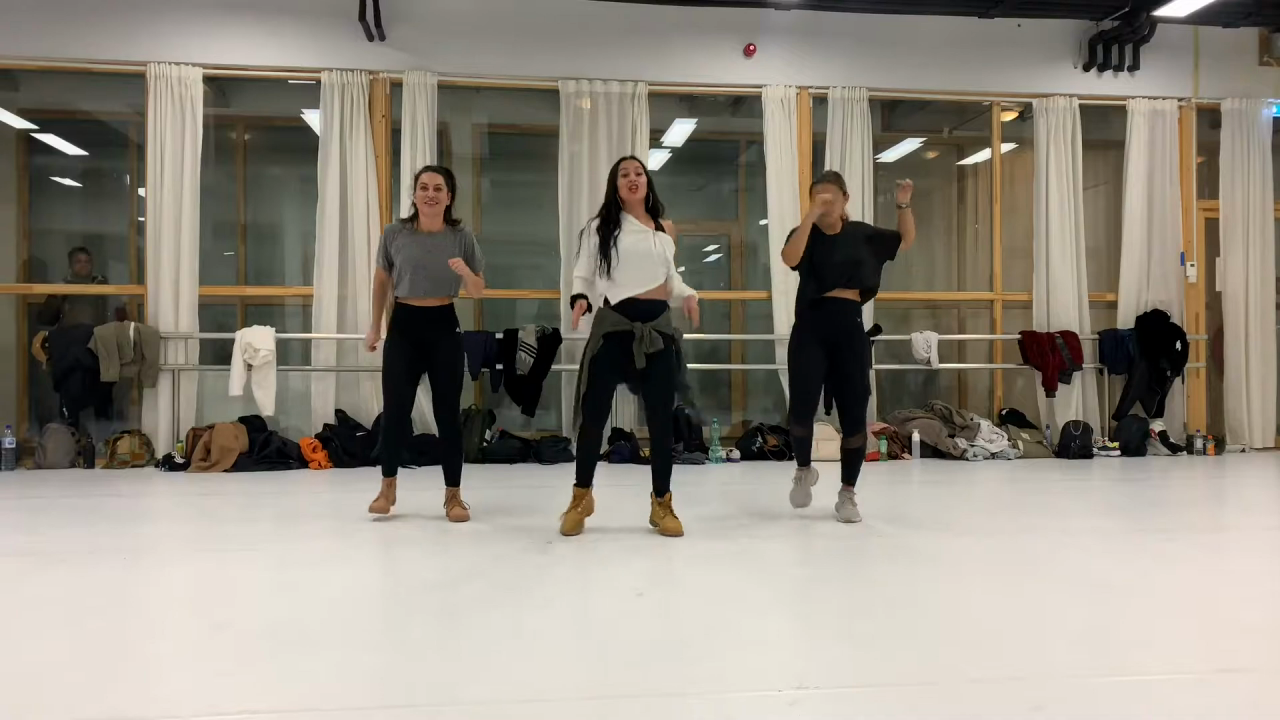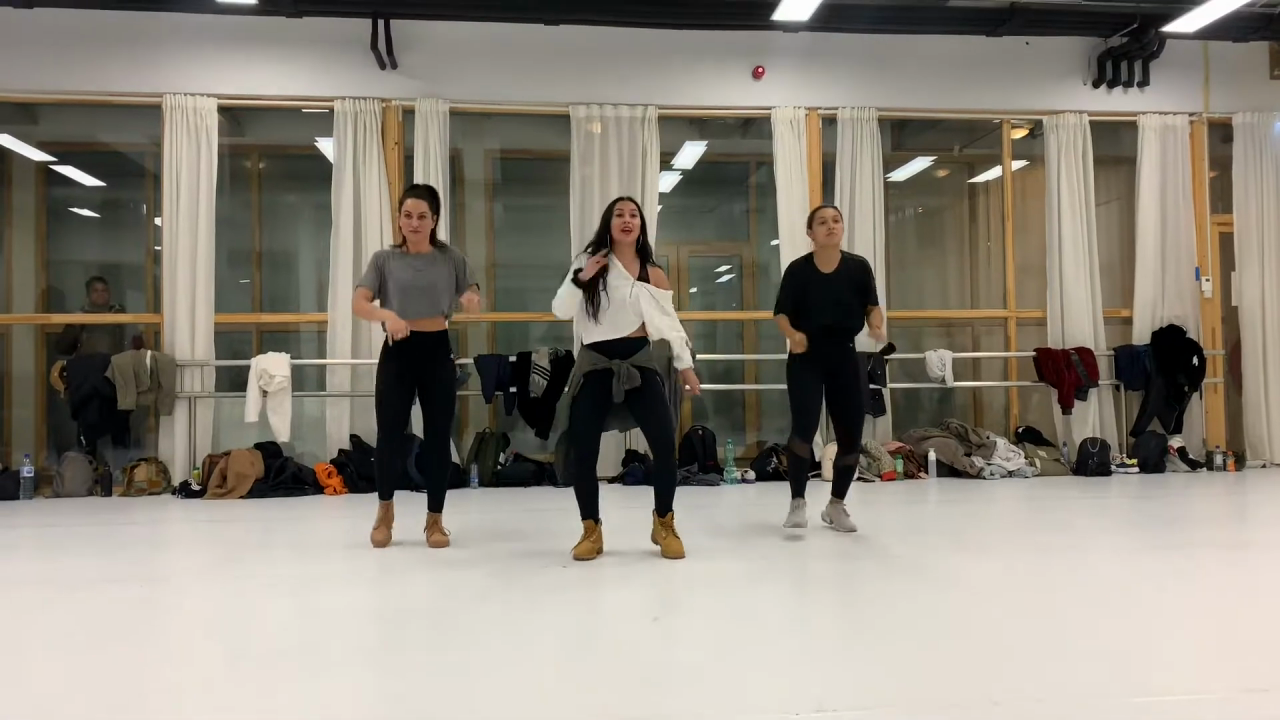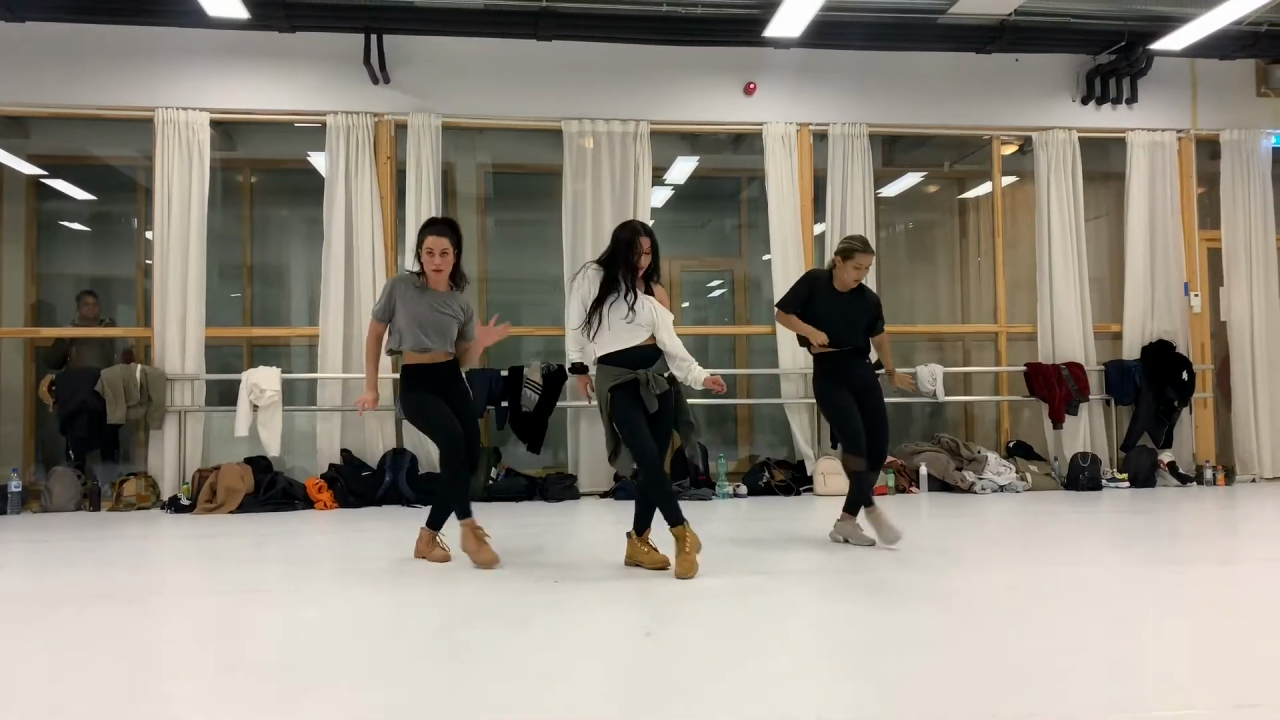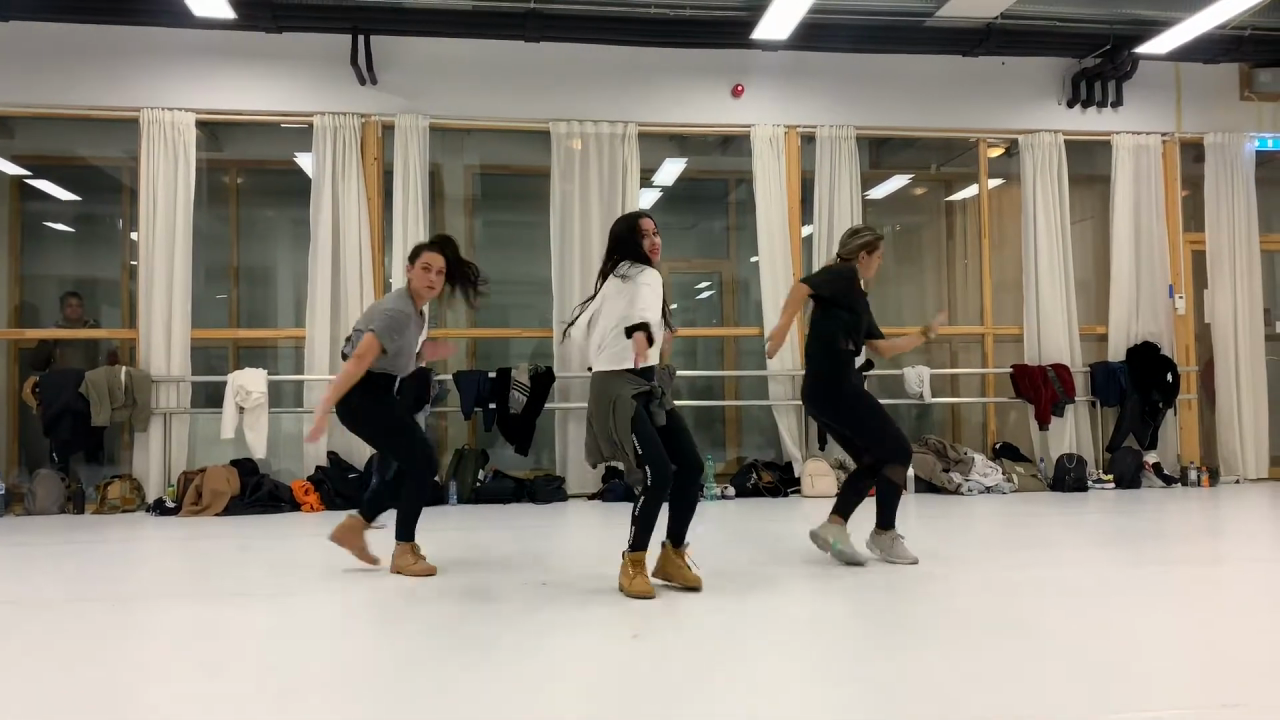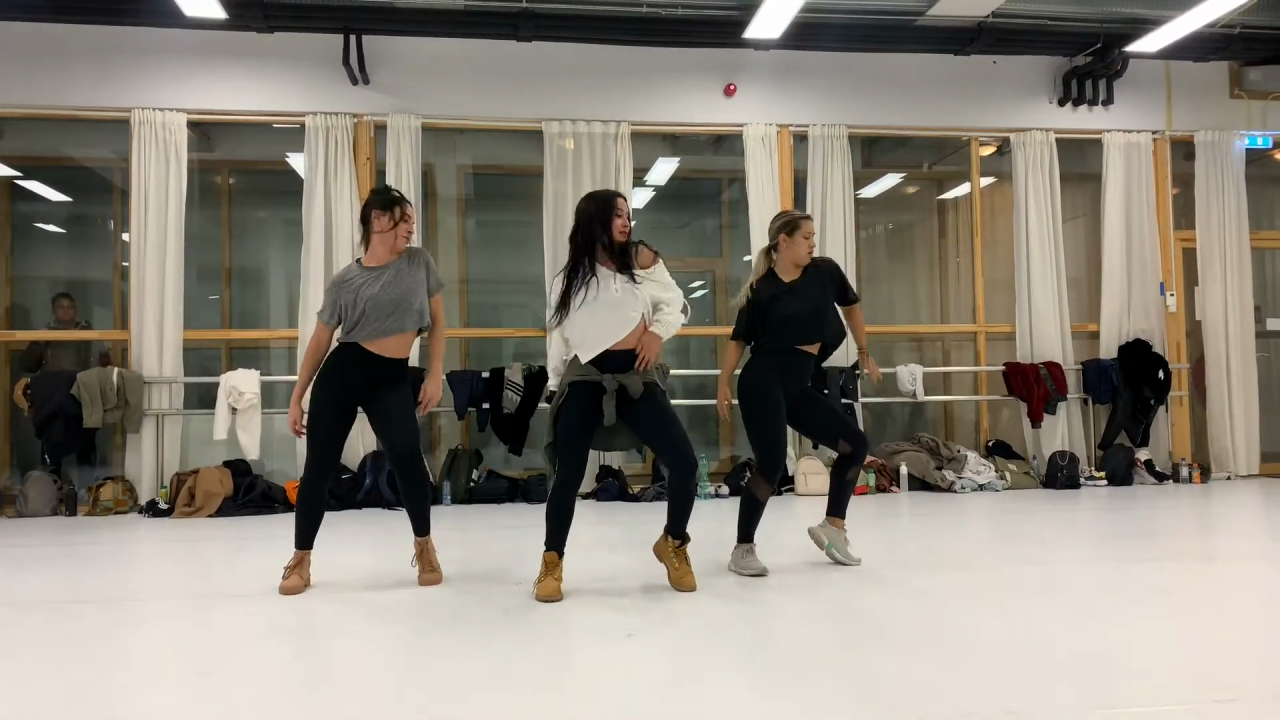
dt=1s
person 1, frame 1
left shoulder: (665, 229)
right shoulder: (600, 228)
right elbow: (583, 275)
left wrist: (688, 296)
right wrist: (579, 300)
left hip: (658, 326)
right hip: (613, 324)
left knee: (662, 419)
right knee: (593, 413)
left ankle: (661, 502)
right ankle: (581, 496)
person 1, frame 2
left shoulder: (654, 274)
right shoulder: (590, 261)
left elbow: (668, 320)
right elbow: (560, 308)
left wrist: (684, 364)
right wrist: (582, 277)
left hip: (639, 362)
right hip: (595, 364)
left knee: (665, 444)
right knee: (581, 453)
left ankle: (664, 524)
right ankle: (591, 530)
person 1, frame 3
left shoulder: (652, 292)
right shoulder: (592, 277)
left elbow: (669, 341)
right elbow: (576, 325)
left wrist: (699, 376)
right wrist: (578, 368)
left hip: (655, 375)
right hip: (616, 377)
left knee: (653, 461)
right knee: (647, 454)
left ankle: (638, 541)
right ankle: (683, 535)
person 1, frame 4
left shoulder: (625, 278)
right shoulder: (641, 275)
left elbow: (587, 322)
right elbow: (646, 304)
right wrist: (642, 330)
left hip: (647, 386)
right hip: (618, 388)
left knee: (691, 467)
right knee: (660, 473)
left ankle: (673, 555)
right ankle: (633, 562)
person 1, frame 5
left shoulder: (640, 258)
right shoulder: (568, 279)
left elbow: (673, 300)
right elbow: (559, 339)
left wrist: (658, 332)
right wrist: (555, 391)
left hip: (636, 375)
right hip: (584, 379)
left knee: (684, 462)
right knee: (568, 475)
left ankle: (673, 544)
right ankle: (552, 563)
person 2, frame 1
left shoulder: (461, 237)
right shoulder: (394, 233)
left elbow: (478, 290)
right elbow: (382, 281)
left wrist: (466, 273)
right wrist: (374, 327)
left hip: (443, 326)
right hip: (404, 325)
left knee: (447, 413)
right knee: (395, 408)
left ankle: (453, 495)
right ankle: (387, 487)
person 2, frame 2
left shoulder: (451, 258)
right shoulder: (384, 259)
left elbow: (472, 295)
right elbow: (359, 304)
left wrist: (472, 300)
right wrist: (385, 313)
left hip: (437, 351)
right hip: (398, 352)
left knee: (437, 439)
right knee: (391, 437)
left ankle: (434, 520)
right ankle: (385, 512)
person 2, frame 3
left shoulder: (460, 302)
right shoulder: (399, 286)
left elbow: (465, 355)
right elbow: (375, 334)
left wrist: (481, 343)
right wrist: (371, 387)
left hip: (452, 379)
right hip: (415, 383)
left knee: (469, 457)
right knee: (453, 439)
left ankle: (428, 537)
right ankle: (470, 529)
person 2, frame 4
left shoulder: (416, 312)
right shoulder: (398, 311)
right elbow: (361, 357)
left wrist: (425, 354)
right wrist: (325, 408)
left hip: (379, 393)
right hip: (366, 397)
left knee: (413, 456)
right knee: (423, 461)
left ankle: (354, 526)
right ankle: (404, 550)
person 2, frame 5
left shoulder: (420, 262)
right shoulder: (344, 280)
left elbow: (437, 321)
right elbow: (320, 339)
left wrist: (435, 374)
right wrist: (296, 399)
left hip: (391, 377)
right hip: (342, 371)
left knee: (408, 458)
right knee: (319, 467)
left ankle: (424, 547)
right ankle: (300, 561)
person 3, frame 1
left shoulder: (861, 233)
right shoulder: (807, 235)
left elbow: (906, 241)
right elbow: (790, 259)
left wrist: (903, 205)
right wrist: (810, 215)
left hip: (850, 327)
right hip: (811, 326)
left knee: (854, 414)
right knee: (802, 409)
left ankle: (847, 494)
right ankle: (804, 471)
person 3, frame 2
left shoulder: (858, 266)
right shoulder: (798, 270)
left elbow: (873, 308)
right elbow: (781, 314)
left wrist: (877, 326)
right wrist: (792, 334)
left hip: (843, 354)
right hip: (806, 355)
left knee: (851, 435)
right knee: (805, 425)
left ankle: (836, 504)
right ankle: (798, 502)
person 3, frame 3
left shoulder: (868, 299)
right shoulder: (813, 281)
right elbow: (782, 314)
left wrist: (892, 372)
right wrist: (808, 330)
left hip: (863, 373)
right hip: (829, 376)
left knee: (877, 450)
right knee: (854, 439)
left ankle: (846, 522)
right ankle: (871, 511)
person 3, frame 4
left shoulder: (853, 293)
right shoulder: (842, 276)
left elbow: (883, 348)
right elbow: (803, 286)
left wrist: (926, 334)
right wrist: (784, 325)
left hip: (821, 387)
right hip: (834, 383)
left knee: (875, 459)
right knee: (898, 450)
left ankle: (833, 527)
right ankle: (885, 536)
person 3, frame 5
left shoulder: (826, 271)
right shoulder: (761, 288)
left elbow: (851, 307)
right elbow: (739, 339)
left wrist: (864, 354)
right wrist: (723, 382)
left hip: (800, 385)
right hip: (763, 382)
left knee: (855, 444)
right knee: (772, 464)
left ankle: (832, 528)
right ankle: (743, 548)
